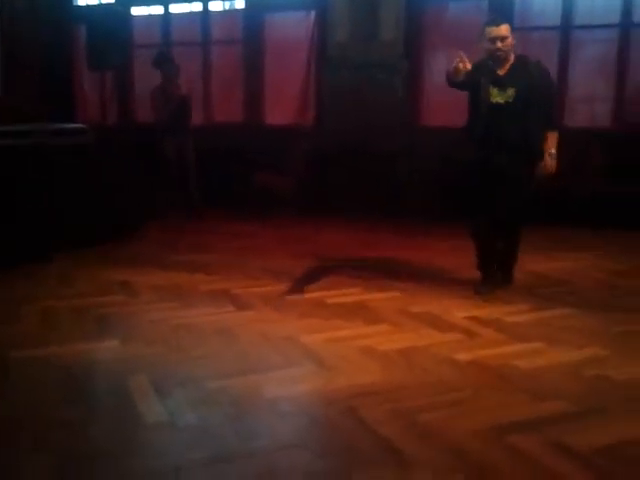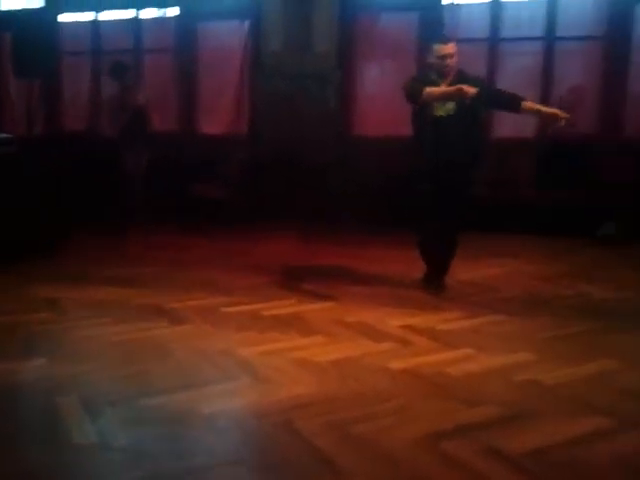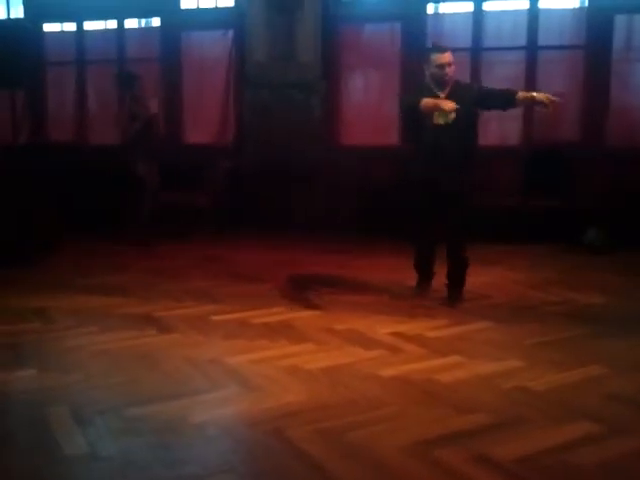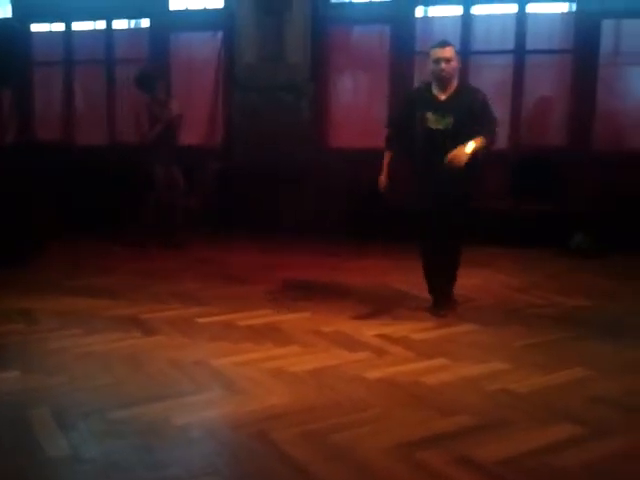
dt=0.4s
person 1, frame 1
left shoulder: (534, 71)
right shoulder: (479, 71)
left elbow: (549, 116)
right elbow: (455, 80)
left wrist: (549, 152)
right wrist: (457, 70)
left hip: (520, 158)
right hip: (485, 157)
left knee: (511, 216)
right knee: (483, 217)
left ankle: (505, 270)
right ankle: (488, 273)
person 1, frame 2
left shoulder: (473, 83)
right shoulder: (419, 82)
left elbow: (505, 99)
right elbow: (415, 95)
left wrist: (542, 110)
right wrist: (450, 90)
left hip: (459, 167)
right hip: (429, 166)
left knee: (450, 223)
right knee: (428, 221)
left ankle: (439, 274)
right ankle: (432, 269)
person 1, frame 3
left shoulder: (468, 92)
right shoulder: (418, 95)
left elbow: (502, 97)
right elbow: (414, 105)
left wrist: (532, 96)
right wrist: (439, 103)
left hip: (458, 175)
right hip: (426, 175)
left knee: (456, 232)
right knee: (425, 229)
left ankle: (456, 287)
right ankle: (424, 277)
person 1, frame 4
left shoulder: (473, 97)
right shoulder: (417, 97)
left elbow: (488, 132)
right elbow: (395, 133)
left wrist: (469, 147)
right wrist: (385, 171)
left hip: (457, 181)
right hip: (425, 180)
left knee: (451, 239)
right knee: (429, 240)
left ankle: (446, 292)
right ankle: (439, 294)
person 2, frame 1
left shoulder: (180, 89)
right shoulder: (158, 91)
left elbow: (187, 113)
right elbow: (160, 118)
left wrist: (184, 98)
right wrist: (175, 100)
left hip: (183, 134)
right hip: (168, 136)
left knee: (190, 169)
right knee: (173, 172)
left ankle: (193, 205)
right ankle: (175, 206)
person 2, frame 2
left shoulder: (136, 98)
right shoulder: (114, 100)
left elbow: (145, 123)
right elbow: (114, 128)
left wrist: (141, 107)
right wrist: (131, 109)
left hip: (139, 144)
right hip: (126, 146)
left knee: (138, 180)
right knee: (133, 181)
left ankle: (137, 217)
right ankle: (133, 218)
person 2, frame 3
left shoulder: (146, 107)
right shoulder: (126, 109)
left elbow: (153, 132)
right elbow: (126, 135)
left wrist: (152, 116)
right wrist: (142, 119)
left hip: (148, 152)
right hip: (135, 154)
left knee: (151, 188)
right knee: (144, 189)
right ankle: (141, 230)
person 2, frame 4
left shoulder: (166, 108)
right shoulder: (144, 110)
left elbow: (173, 135)
right elbow: (146, 138)
left wrist: (175, 120)
right wrist: (163, 121)
left hip: (168, 156)
right hip: (154, 158)
left knee: (178, 189)
right knee: (157, 195)
left ankle: (170, 233)
